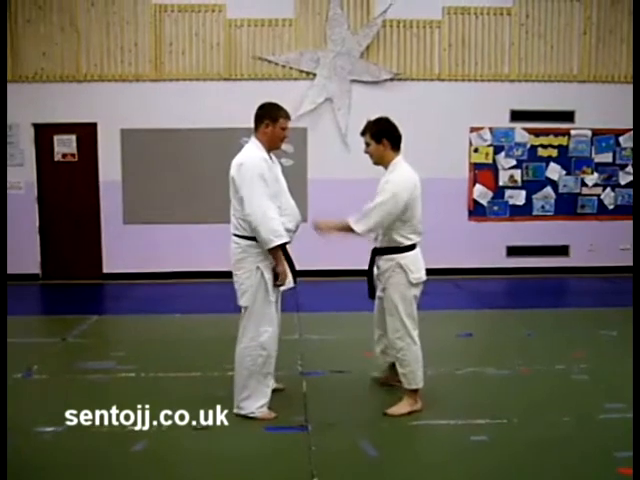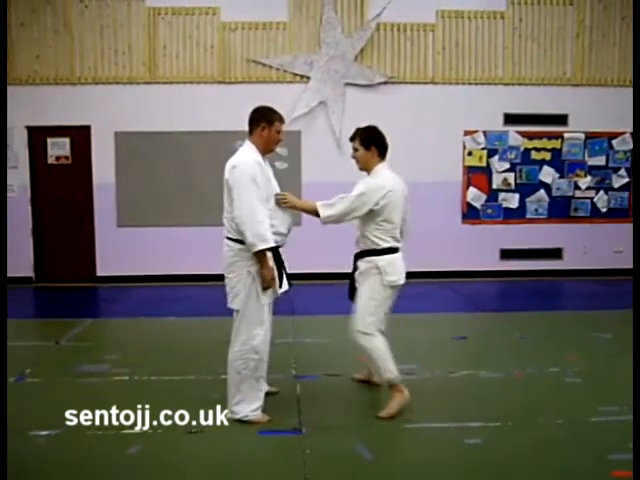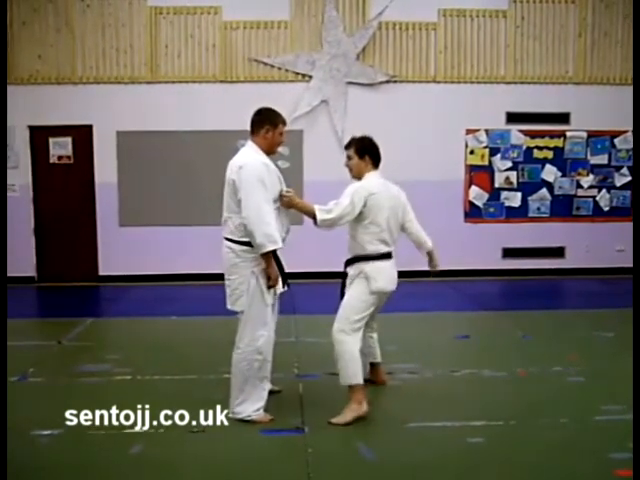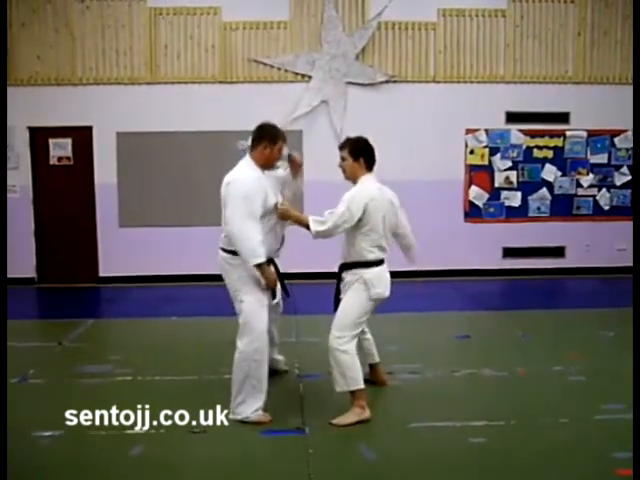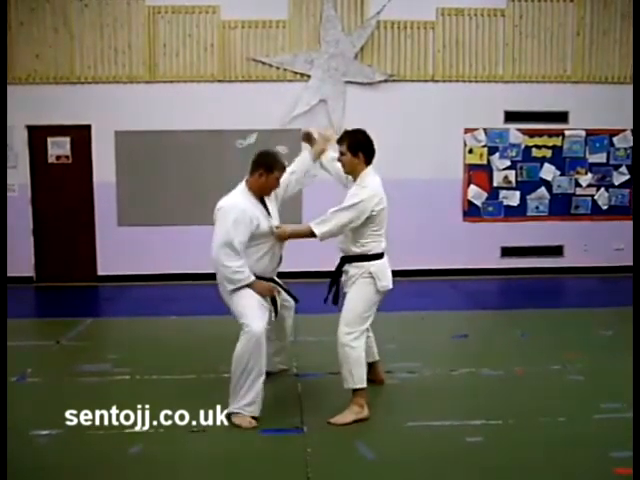
dt=1s
person 1, frame 1
left shoulder: (264, 159)
right shoulder: (251, 162)
right elbow: (260, 215)
left wrist: (278, 256)
right wrist: (279, 258)
left hip: (266, 251)
right hip: (256, 254)
left knee: (267, 324)
right knee: (259, 330)
left ankle: (261, 380)
right ankle: (249, 402)
person 1, frame 2
left shoulder: (256, 162)
right shoulder: (246, 164)
right elbow: (249, 218)
left wrist: (267, 259)
right wrist: (264, 263)
left hip: (258, 253)
right hip: (249, 257)
left knee: (259, 326)
right knee: (251, 332)
left ankle: (254, 384)
right ankle: (243, 406)
person 1, frame 3
left shoulder: (250, 160)
right shoulder: (254, 165)
right elbow: (257, 218)
left wrist: (278, 221)
right wrist: (270, 262)
left hip: (251, 254)
right hip: (250, 256)
left knee: (263, 325)
right knee: (255, 332)
left ankle: (258, 383)
right ankle: (245, 406)
person 1, frame 4
left shoulder: (258, 174)
right shoulder: (243, 180)
left elbow: (274, 193)
right elbow: (242, 230)
left wrist: (293, 172)
right wrist: (263, 268)
left hip: (259, 260)
right hip: (244, 264)
left knee: (271, 311)
right knee: (254, 332)
left ankle: (270, 360)
right ankle: (245, 408)
person 1, frame 5
left shoulder: (267, 194)
right shoulder: (235, 207)
left elbow: (295, 175)
right elbow: (224, 255)
left wrist: (315, 150)
right wrist: (253, 284)
left hip: (264, 278)
right hip: (242, 281)
left knee: (284, 310)
right knee: (255, 329)
left ankle: (269, 362)
right ankle: (241, 408)
person 2, frame 1
left shoulder: (399, 180)
right shoulder: (397, 174)
left elbow: (371, 219)
right elbow: (378, 217)
left wrist: (332, 226)
right wrist: (340, 225)
left hip: (400, 263)
right hip: (391, 261)
left knee: (402, 329)
right knee: (383, 321)
left ankle: (413, 396)
right ankle: (394, 371)
person 2, frame 2
left shoulder: (375, 185)
right shoulder: (395, 182)
left elbow: (338, 209)
right elbow: (402, 222)
left wrist: (297, 204)
left hip: (379, 265)
right hip: (385, 260)
left knee: (364, 329)
right knee: (370, 324)
left ankle: (398, 390)
right ankle: (375, 372)
person 2, frame 3
left shoulder: (361, 189)
right shoulder: (395, 191)
left elbow: (331, 216)
right elbow: (413, 226)
left wrist: (297, 203)
right wrist: (430, 253)
left hip: (369, 271)
right hip: (383, 268)
left knee: (344, 331)
right knee: (365, 322)
left ankle: (357, 401)
right ankle: (376, 372)
person 2, frame 4
left shoulder: (359, 195)
right shoulder: (387, 194)
left elbow: (328, 226)
right elbow: (403, 231)
left wrist: (292, 215)
right wrist: (412, 255)
left hip: (364, 277)
right hip: (373, 273)
left knee: (340, 339)
right knee: (355, 325)
left ankle: (360, 406)
right ankle: (377, 373)
person 2, frame 5
left shoulder: (367, 192)
right shoulder: (363, 180)
left elbow: (333, 223)
right elbow: (335, 168)
left wrist: (290, 233)
left hip: (367, 271)
right hip: (360, 268)
left knee: (348, 334)
right knee: (359, 324)
left ankle: (359, 405)
right ankle: (374, 372)
